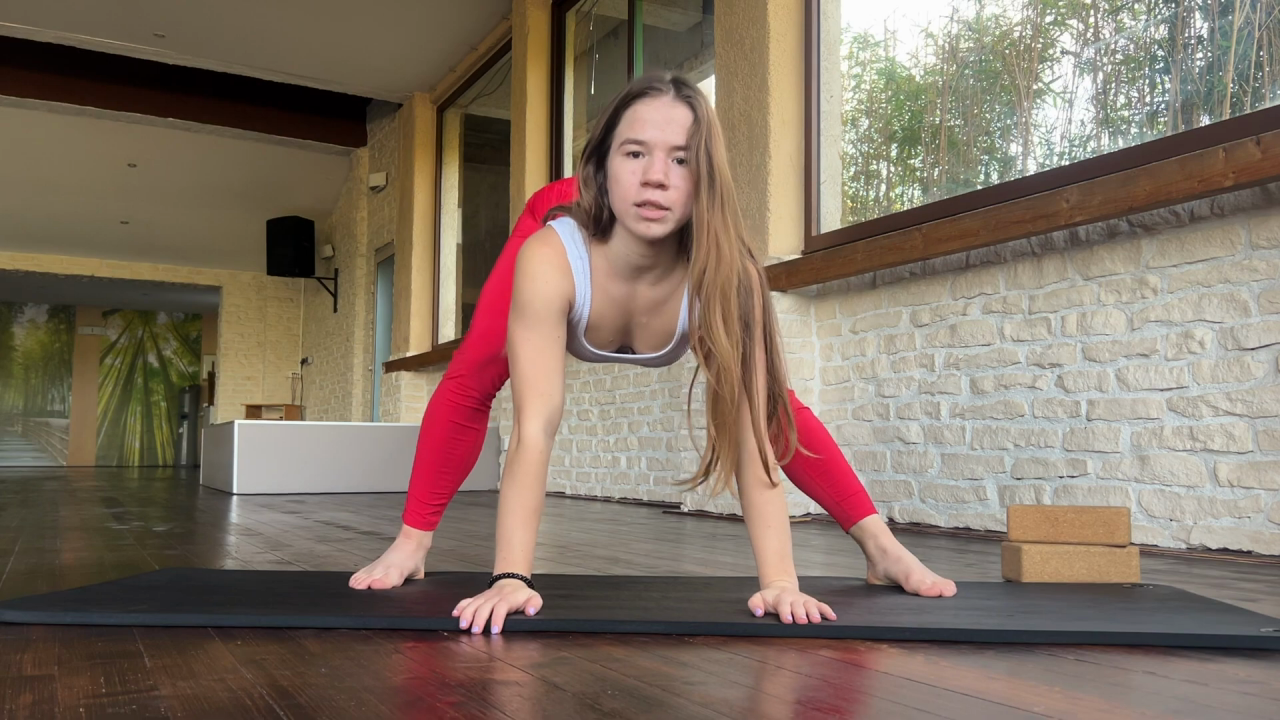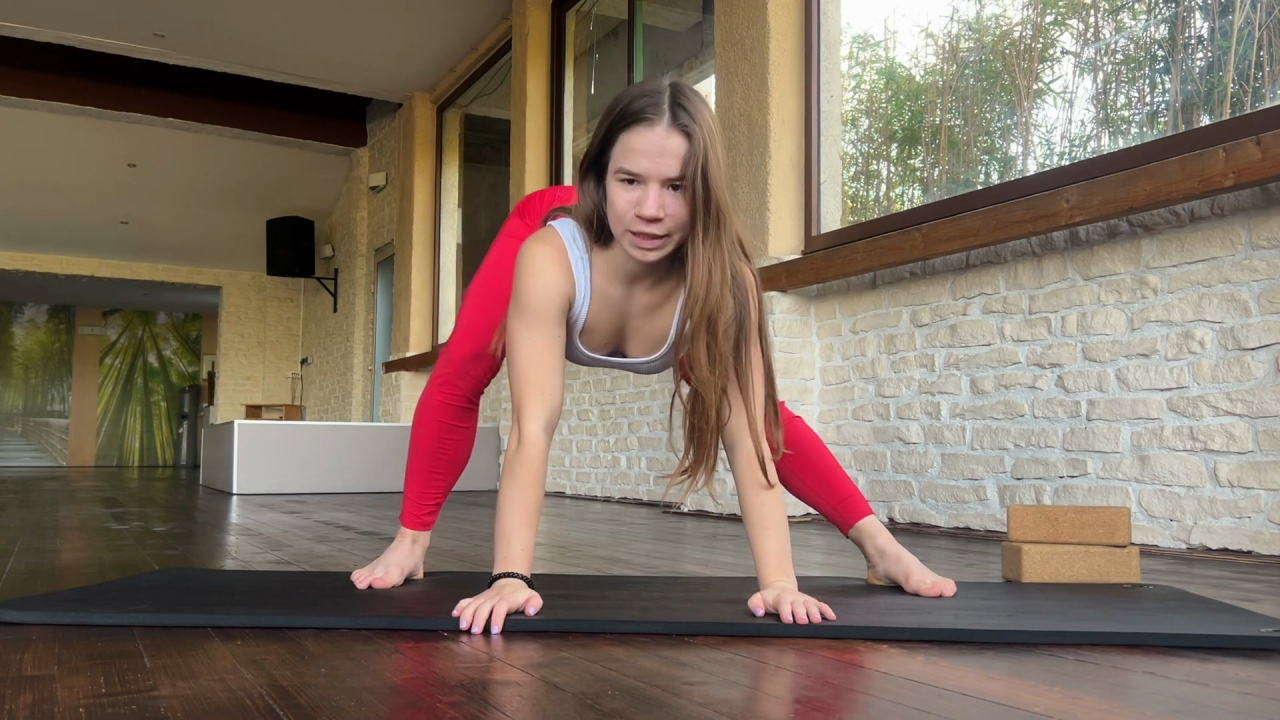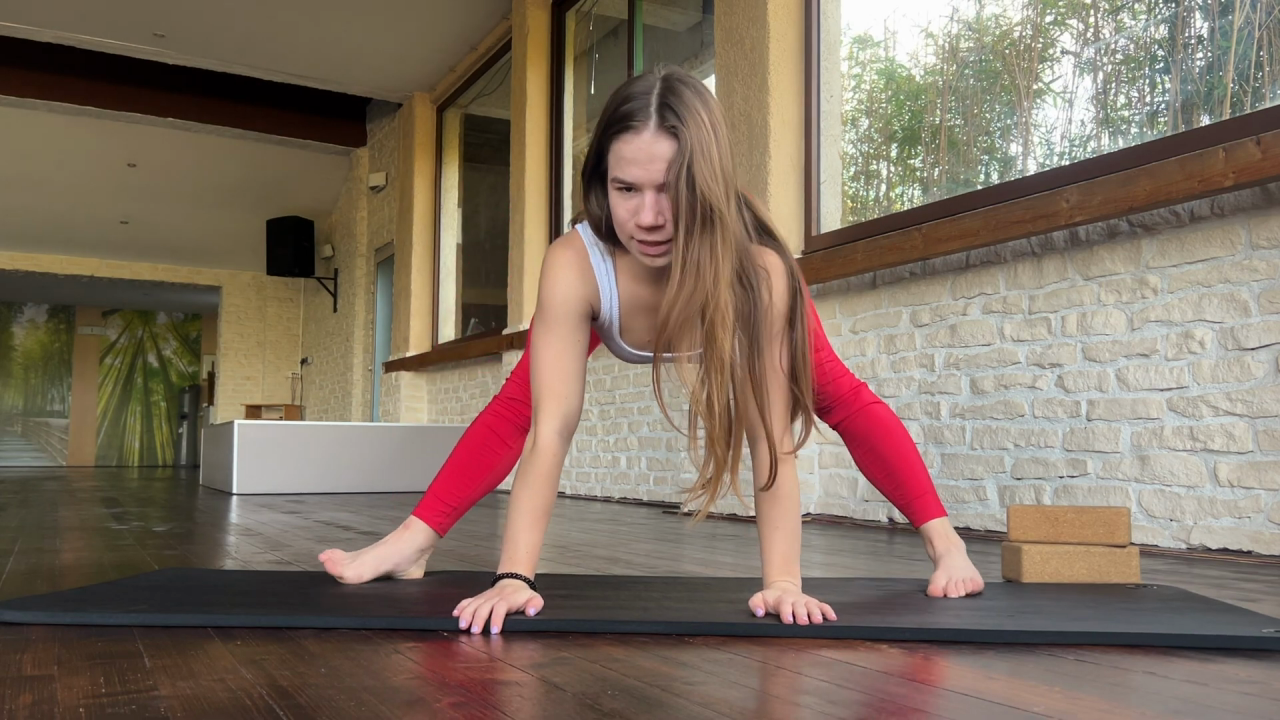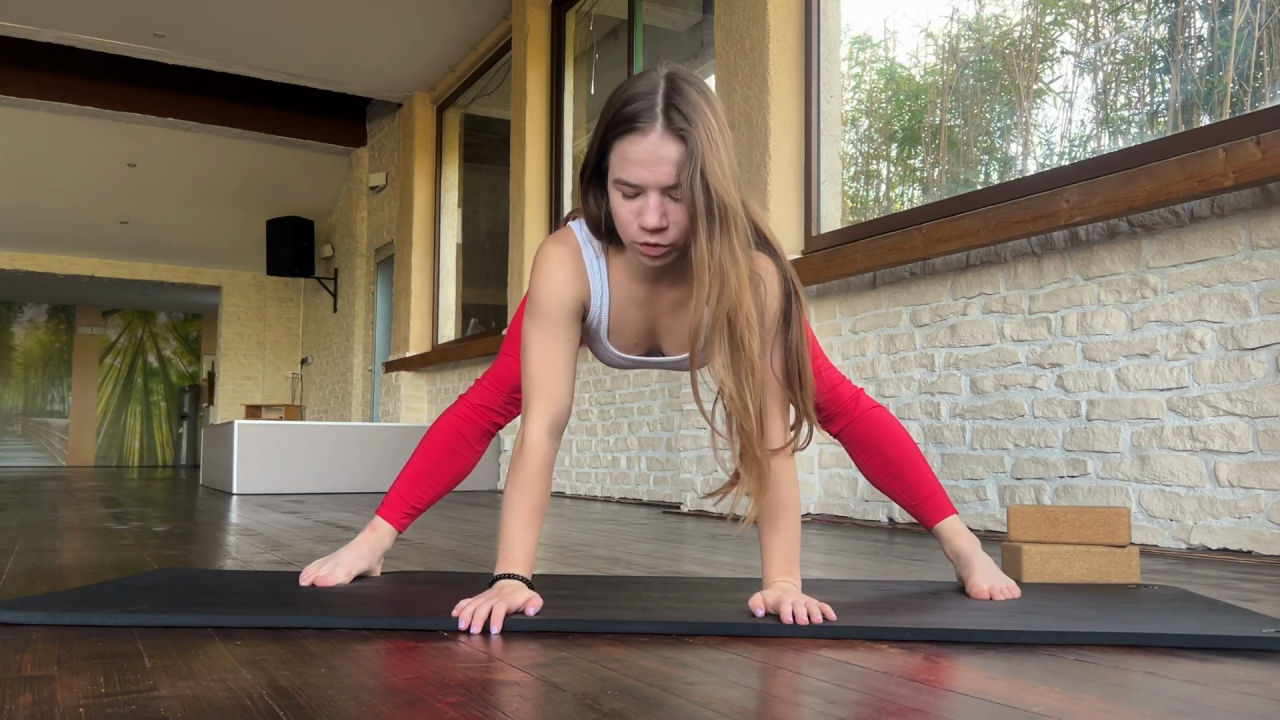
dt=0.7s
person 1, frame 1
left shoulder: (728, 272)
right shoulder: (553, 254)
left elbow: (756, 425)
right elbow: (535, 426)
right wrist: (510, 577)
left hip: (687, 254)
right hip: (567, 222)
left knee: (770, 395)
right knee: (474, 376)
left ankle: (879, 545)
right ankle: (412, 541)
person 1, frame 2
left shoulder: (727, 277)
right shoulder: (549, 252)
left elbow: (748, 431)
right elbow: (534, 425)
left wrist: (778, 580)
right wrist: (510, 576)
left hip: (680, 267)
left knee: (765, 407)
right knee: (460, 375)
left ankle: (876, 543)
right ankle: (411, 542)
person 1, frame 3
left shoulder: (756, 266)
right shoulder: (576, 263)
left elbow: (772, 433)
right elbow: (548, 427)
left wrist: (782, 581)
right wrist: (514, 575)
left hip: (720, 245)
right hip: (611, 258)
left knee: (837, 393)
right knee: (518, 397)
left ankle: (944, 544)
right ankle: (413, 543)
person 1, frame 4
left shoulder: (748, 270)
right shoulder: (568, 262)
left elbow: (773, 434)
right elbow: (541, 427)
left wrist: (783, 581)
right wrist: (512, 576)
left hip: (711, 270)
right hip: (602, 270)
left knee: (832, 401)
right knee: (490, 399)
left ankle: (960, 544)
right ankle: (373, 542)
